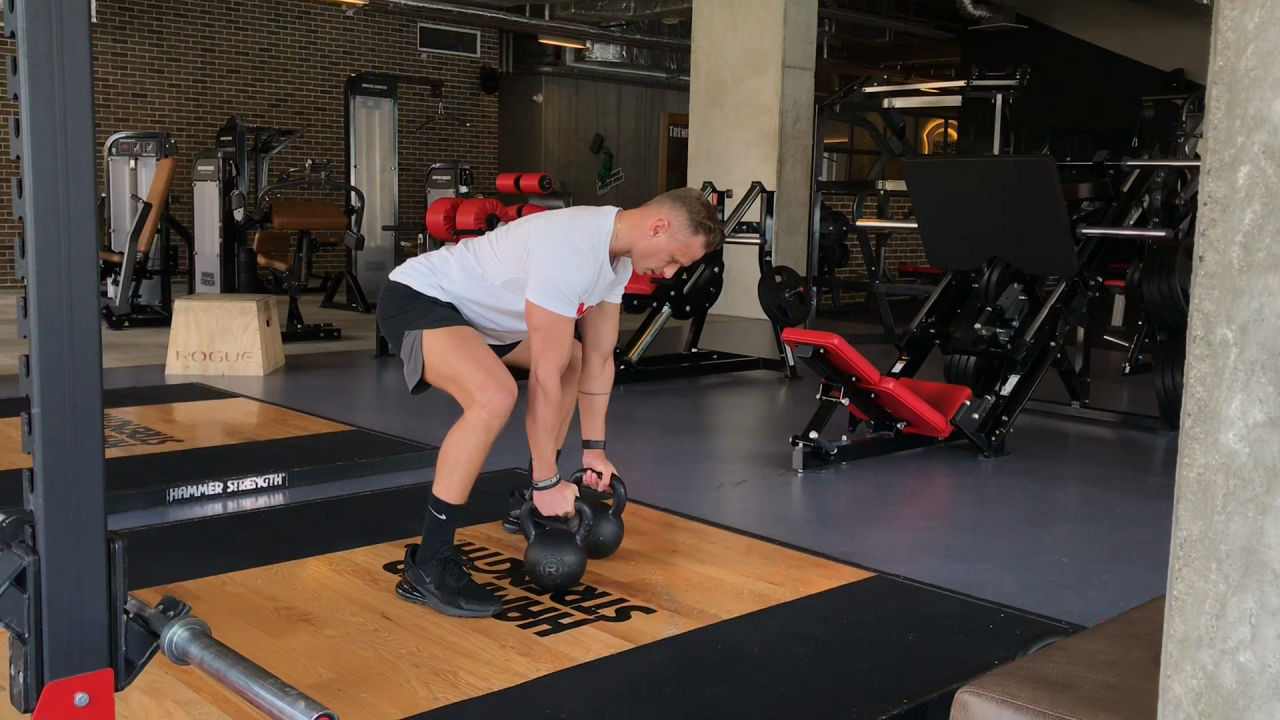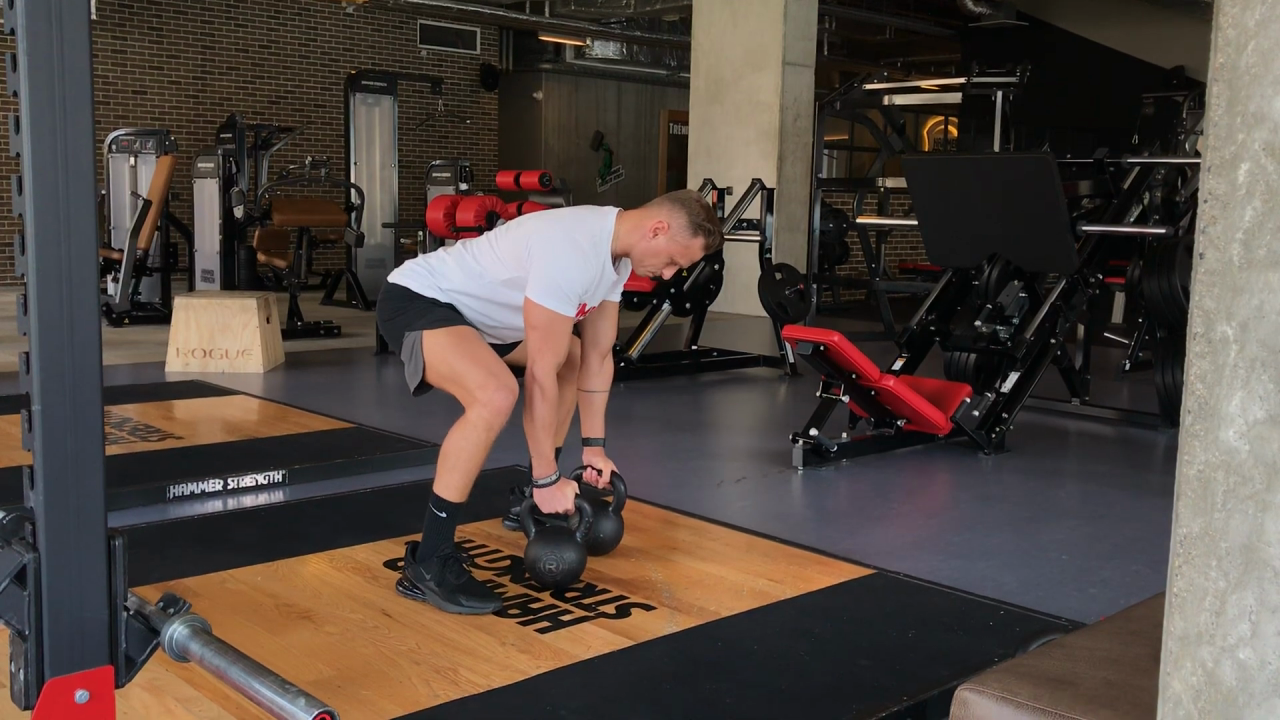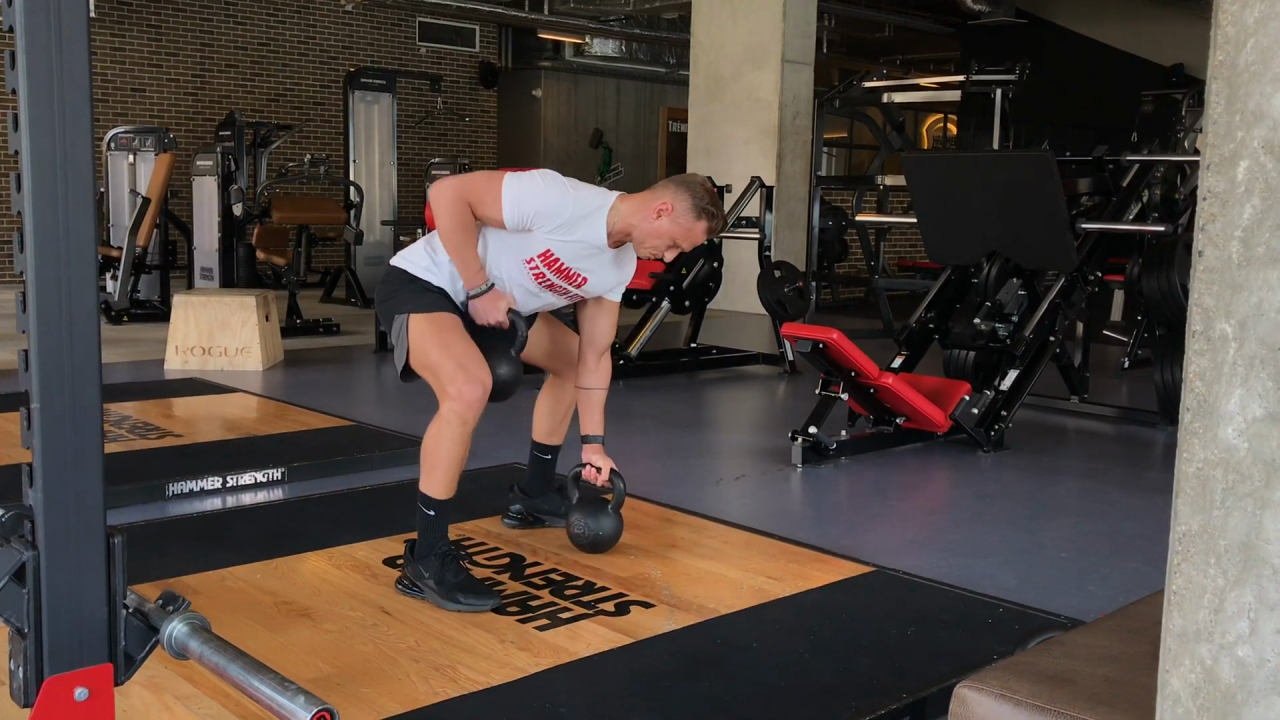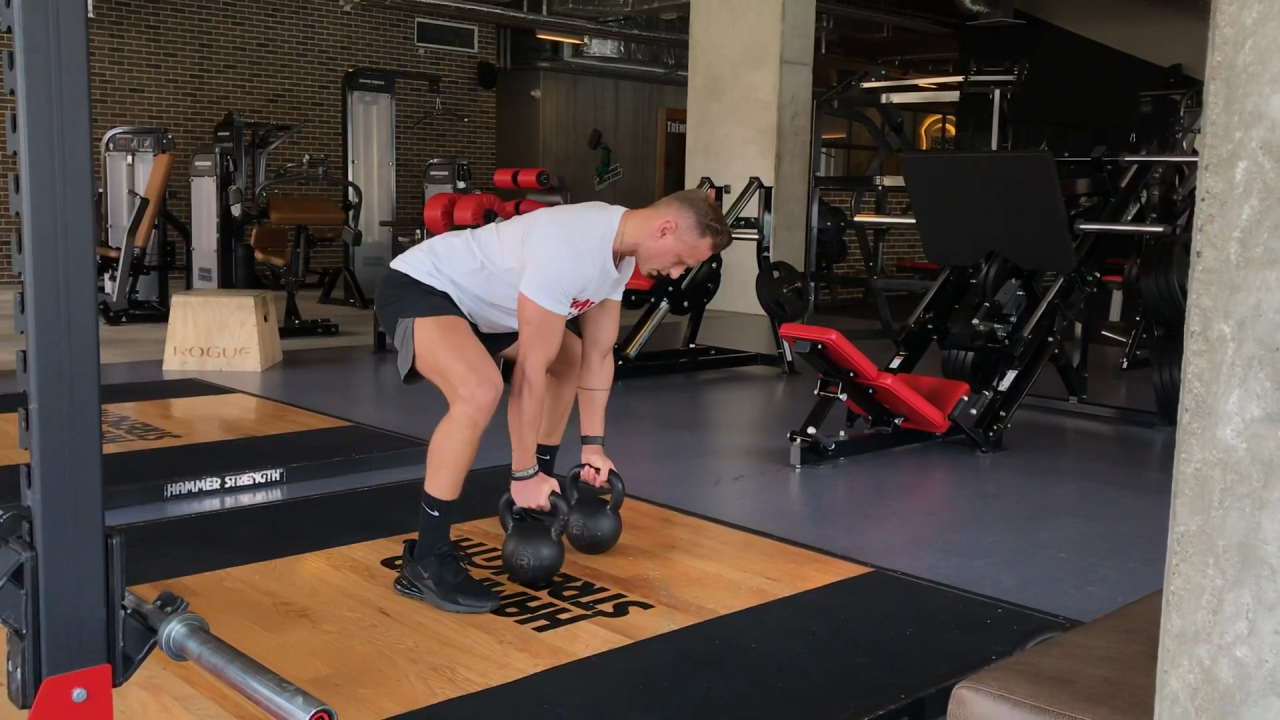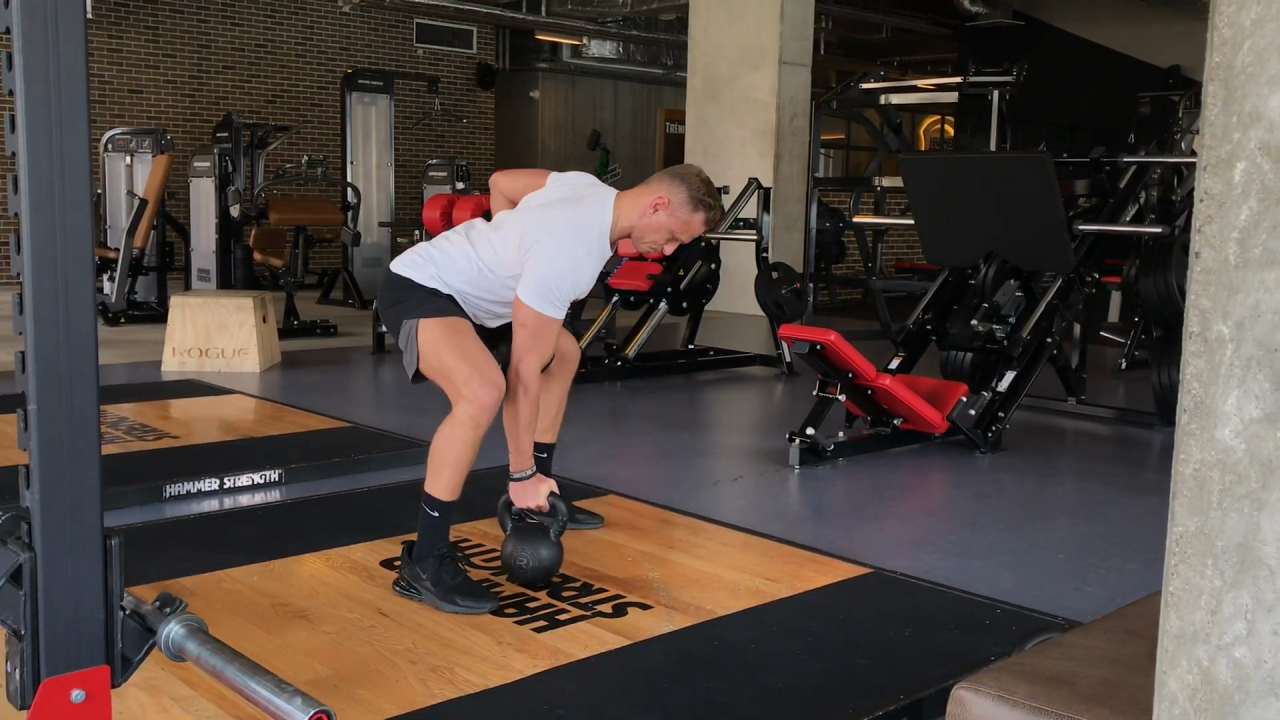
dt=1s
person 1, frame 1
left shoulder: (617, 252)
right shoulder: (571, 250)
left elbow: (598, 357)
right elbow: (545, 377)
left wrist: (594, 449)
right wrist: (547, 481)
left hip: (472, 306)
right hip: (416, 295)
left knee: (573, 358)
right knee: (493, 396)
left ankle: (529, 501)
right ankle: (428, 566)
person 1, frame 2
left shoulder: (616, 253)
right shoulder: (572, 250)
left elbow: (596, 356)
right elbow: (541, 375)
left wrist: (594, 446)
right wrist: (547, 478)
left hip: (472, 307)
right hip: (417, 298)
left knee: (573, 358)
right knee: (495, 394)
left ankle: (528, 499)
right ankle: (429, 563)
person 1, frame 3
left shoulder: (620, 262)
right shoulder: (559, 199)
left elbow: (594, 355)
right elbow: (447, 194)
left wrist: (592, 444)
right wrist: (480, 290)
right hip: (420, 280)
left knee: (570, 358)
right knee: (469, 388)
left ankle: (533, 495)
right ankle: (427, 560)
person 1, frame 4
left shoulder: (620, 248)
right shoulder: (570, 248)
left elbow: (597, 354)
right elbow: (531, 369)
left wrist: (593, 445)
right wrist: (524, 474)
left hip: (471, 294)
right hip: (418, 286)
left knee: (570, 357)
right knee: (480, 391)
left ankle: (540, 496)
right ankle: (427, 561)
person 1, frame 5
left shoulder: (594, 191)
right shoulder: (570, 249)
left elbow: (500, 184)
right elbow: (527, 370)
right wrist: (522, 474)
left hip: (461, 281)
right hip: (418, 286)
left knee: (564, 353)
right knee: (482, 392)
left ankle: (541, 494)
right ankle: (425, 563)
